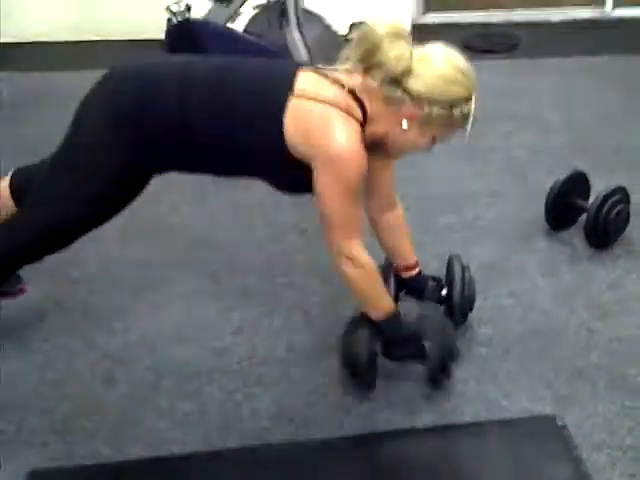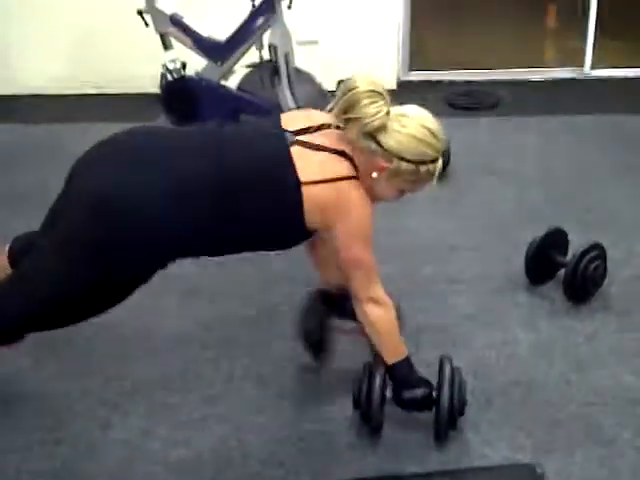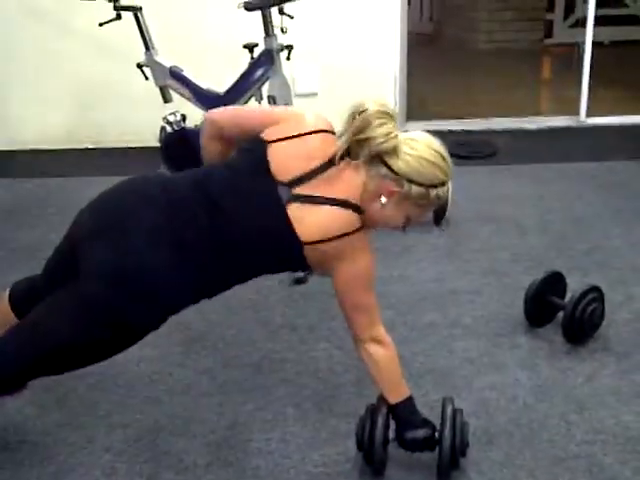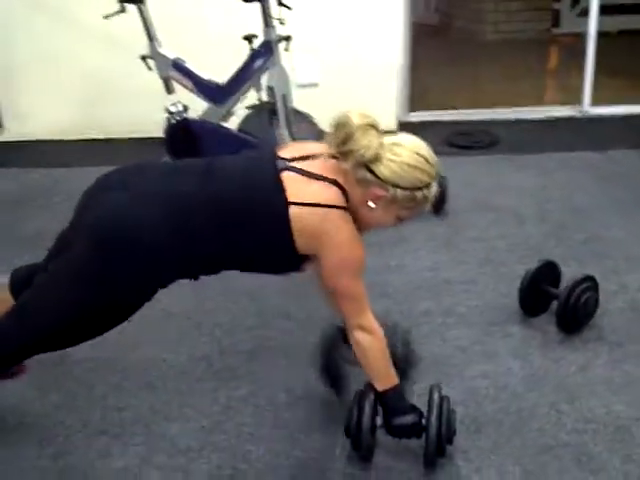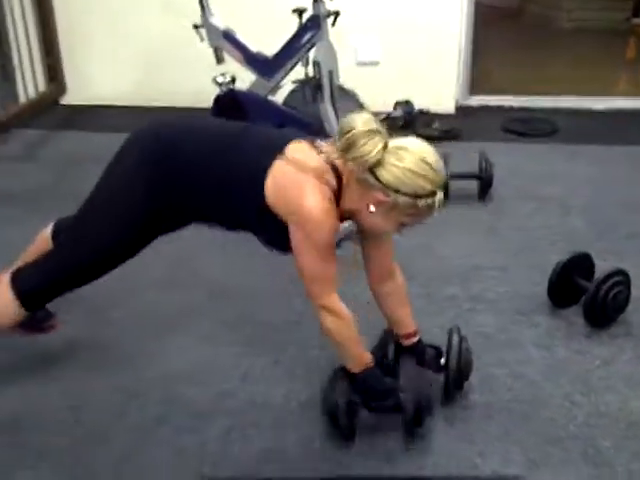
dt=0.5s
person 1, frame 1
left shoulder: (376, 109)
right shoulder: (341, 138)
left elbow: (384, 207)
right elbow: (348, 252)
left wrist: (414, 278)
right wrist: (393, 327)
left hip: (160, 101)
right hip: (132, 117)
left knee: (49, 191)
right knee: (48, 214)
person 1, frame 2
left shoulder: (322, 124)
right shoulder: (348, 198)
right elbow: (370, 297)
left wrist: (335, 293)
right wrist: (403, 376)
right hip: (129, 222)
left knee: (44, 251)
person 1, frame 3
left shoulder: (311, 129)
right shoulder: (347, 238)
left elbow: (215, 123)
right elbow: (371, 337)
right wrist: (407, 415)
left hip: (121, 207)
right hip: (135, 284)
left knee: (41, 292)
person 1, frame 4
left shoulder: (327, 161)
right shoulder: (334, 226)
right elbow: (361, 324)
left wrist: (371, 346)
right wrist: (393, 401)
left hip: (124, 192)
right hip: (126, 242)
left knee: (45, 280)
person 1, frame 5
left shoulder: (365, 178)
right shoulder: (313, 201)
left elbow: (385, 277)
right elbow: (328, 306)
left wrist: (412, 344)
right wrist: (367, 377)
left hip: (186, 166)
right hip: (158, 166)
left knee: (82, 236)
right knee: (70, 265)
